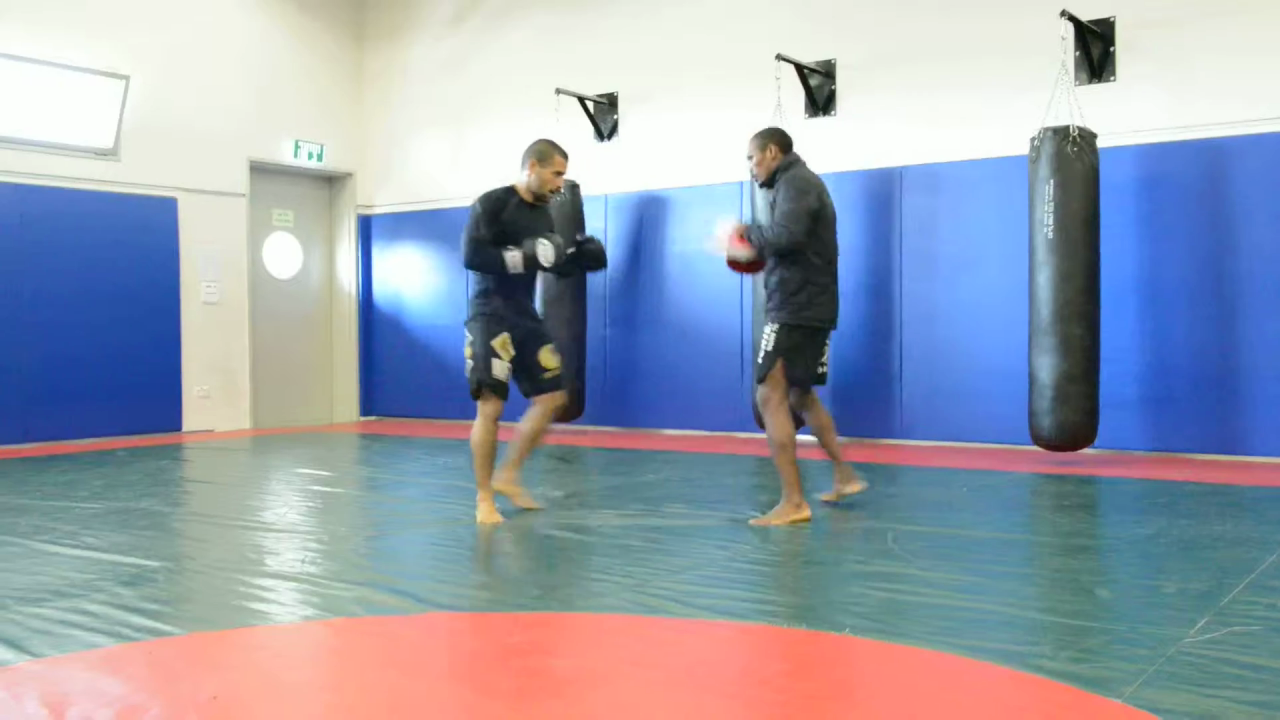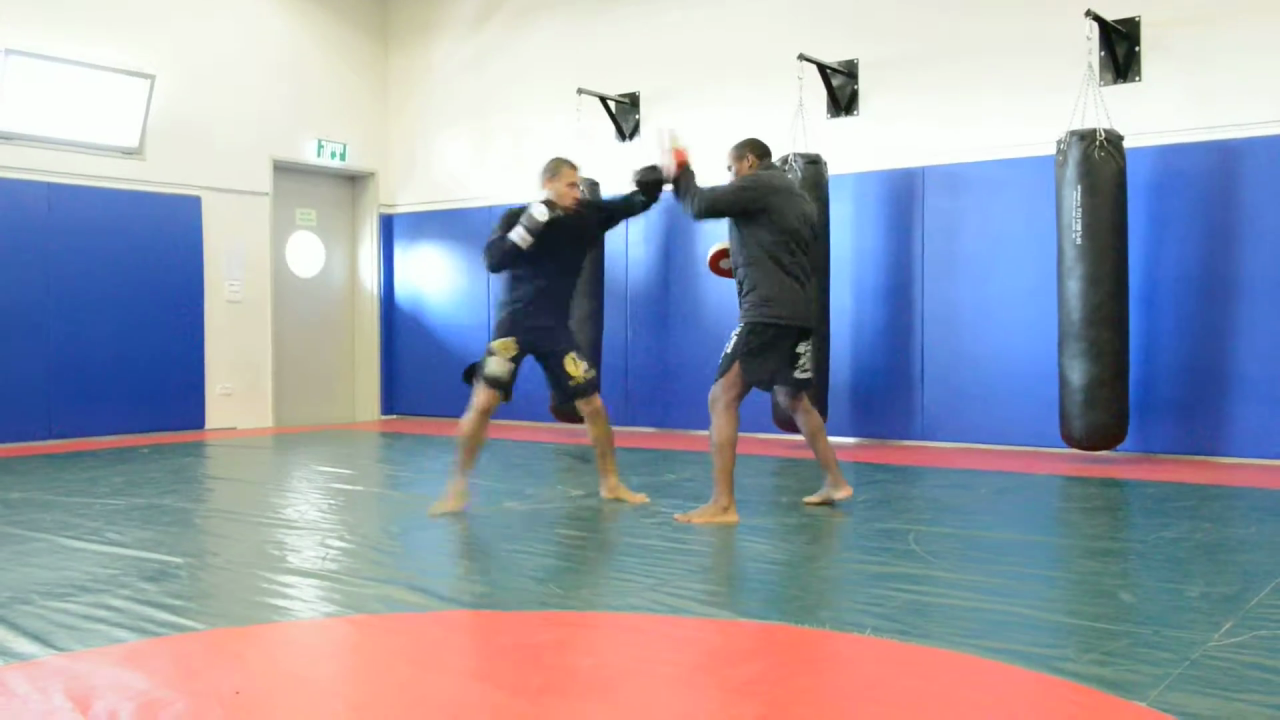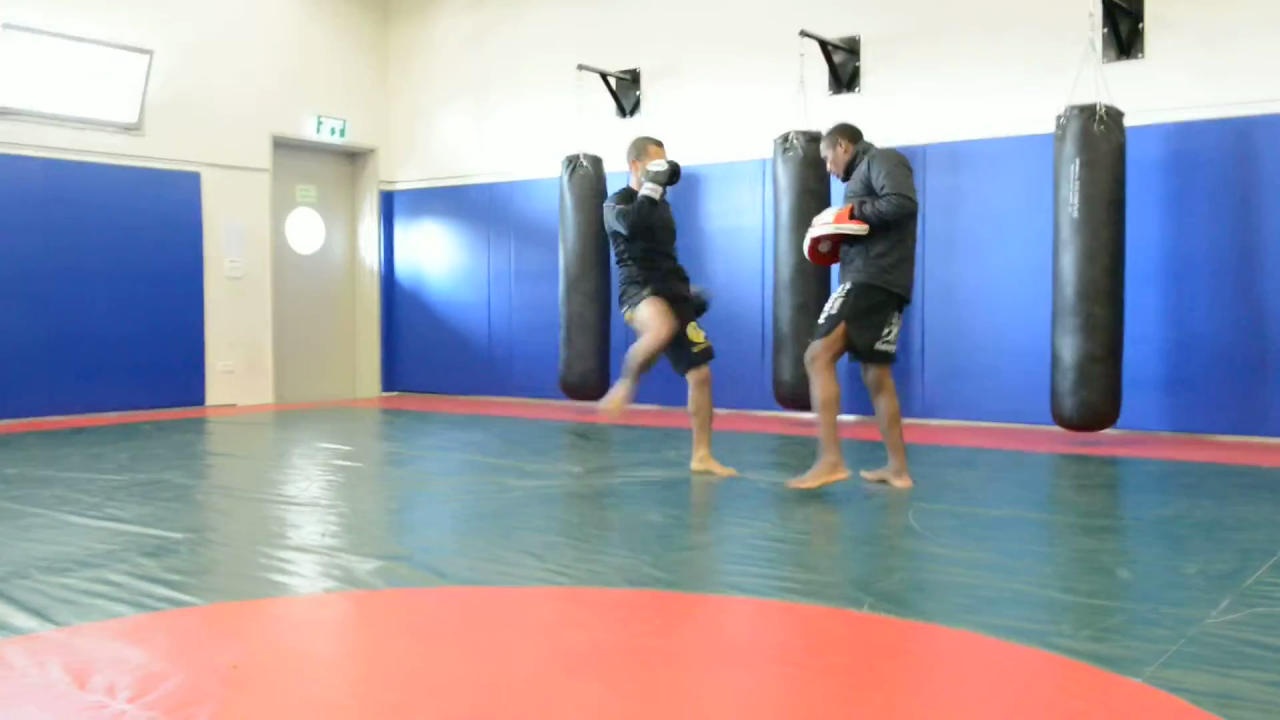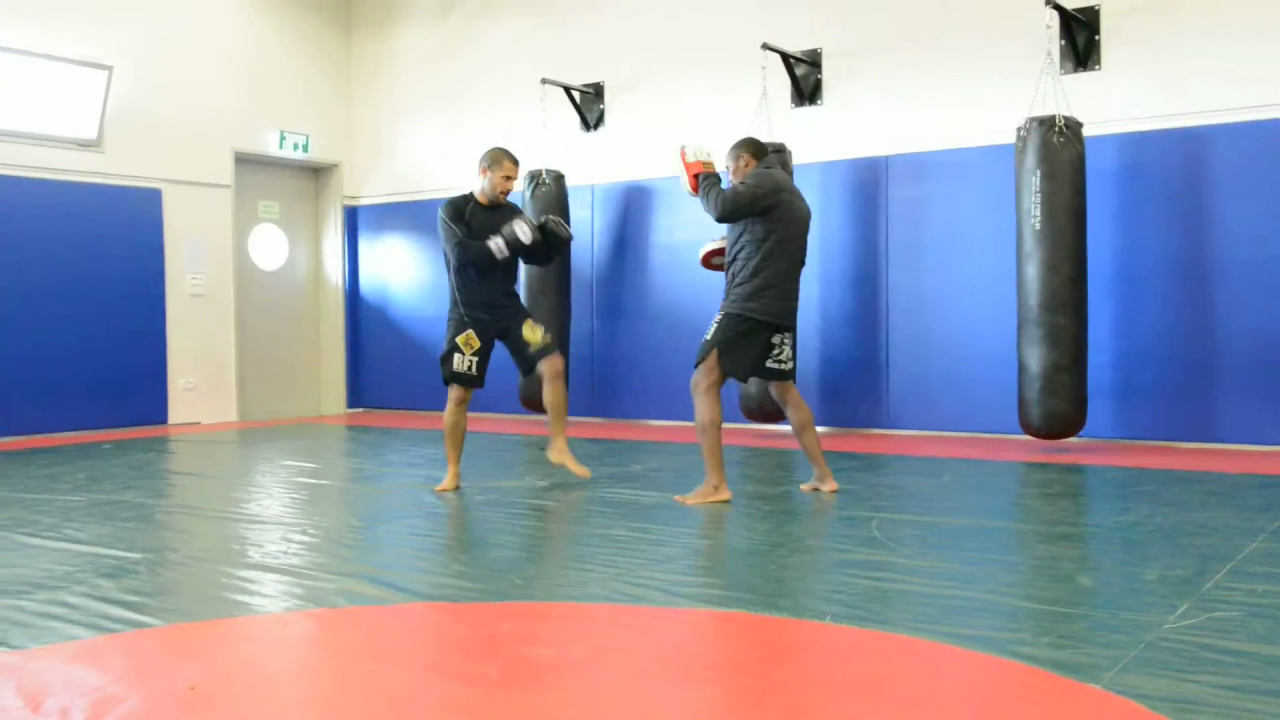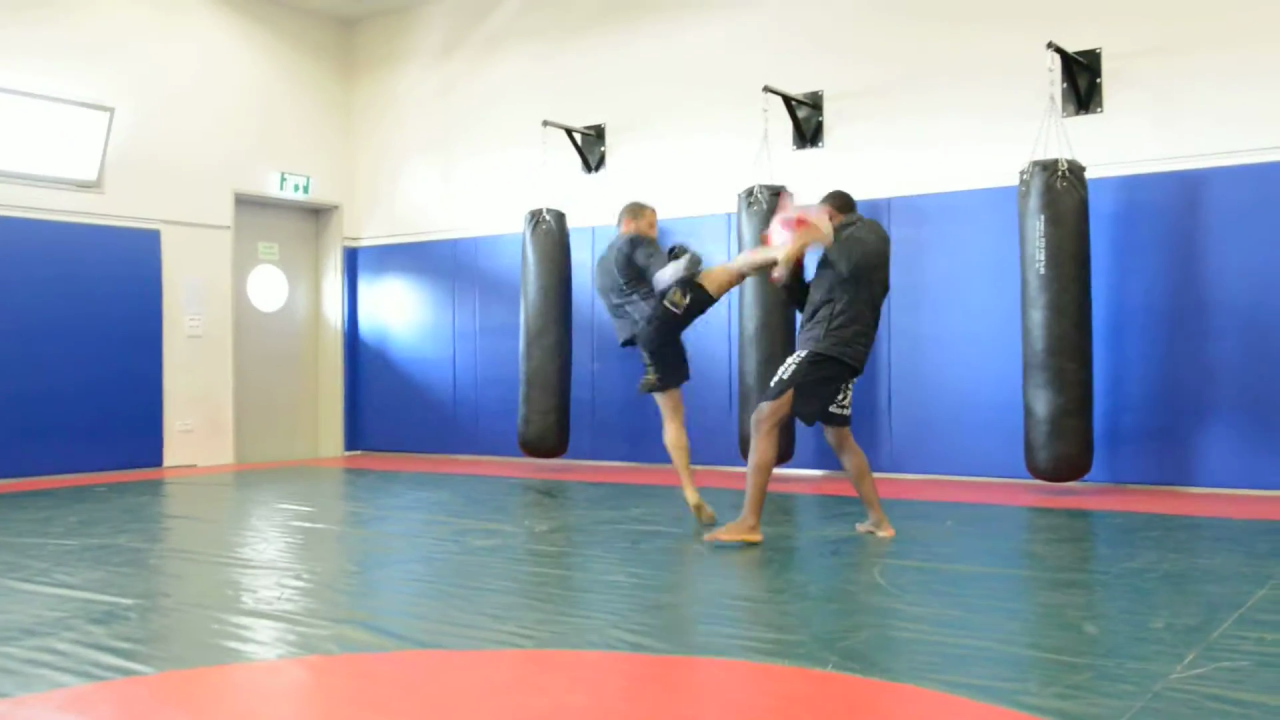
dt=1s
person 1, frame 1
left shoulder: (797, 184)
right shoulder: (800, 183)
left elbow: (789, 239)
left wrist: (748, 235)
right wrist: (759, 248)
left hip: (795, 310)
right hip: (813, 308)
left knee: (770, 397)
right knee: (802, 396)
left ankle: (793, 502)
right ankle: (844, 475)
person 1, frame 2
left shoulder: (757, 183)
right shoulder: (798, 196)
left elbow: (699, 205)
left wrist: (681, 173)
left hip: (766, 313)
right hip: (799, 314)
left knee: (722, 399)
right knee: (796, 399)
left ankle: (722, 504)
right ankle: (835, 482)
person 1, frame 3
left shoulder: (883, 159)
right shoulder: (865, 171)
left elbow: (903, 204)
left wrist: (855, 211)
right wrist: (843, 243)
left hip: (870, 280)
right hip: (886, 283)
left knee: (818, 357)
right knee: (877, 377)
left ankle: (831, 460)
right ankle: (897, 468)
person 1, frame 4
left shoulder: (765, 181)
right shoulder: (793, 195)
left elbow: (722, 208)
left wrist: (703, 178)
left hip: (748, 305)
right hip: (782, 307)
left knee: (704, 383)
right knee: (784, 389)
left ankle: (715, 484)
right ankle: (823, 475)
person 1, frame 5
left shoulder: (870, 232)
right shoulder: (843, 241)
left elbow: (856, 265)
right elbow: (812, 302)
left wrist: (819, 237)
right wrist: (789, 274)
left hip: (826, 347)
right hip: (848, 351)
left knee: (765, 420)
right knee: (839, 434)
left ankle: (749, 522)
right ankle: (878, 520)
person 2, frame 1
left shoulder: (543, 211)
right shoulder: (492, 203)
left elbow: (556, 264)
right elbow: (472, 256)
left wrist: (583, 254)
right wrist: (525, 257)
left hip: (526, 319)
right hip: (492, 318)
left knee: (552, 398)
right knee: (491, 409)
left ankle: (508, 477)
right ankle: (484, 498)
person 2, frame 2
left shoulder: (584, 214)
right shoulder: (514, 217)
left elbow: (631, 204)
right elbow: (493, 261)
left wrist: (652, 184)
right wrist: (527, 226)
left hip: (555, 330)
right hip: (513, 326)
left knee: (594, 407)
right knee: (484, 402)
left ankle: (611, 483)
right ankle: (459, 484)
person 2, frame 3
left shoulder: (662, 203)
right shoulder: (618, 202)
right elbow: (632, 226)
left wrist: (688, 289)
right wrist: (653, 184)
left hip: (674, 292)
right hip: (641, 290)
left knee: (701, 376)
right knee: (662, 329)
left ankle: (702, 456)
right ankle: (624, 386)
person 2, frame 4
left shoulder: (512, 213)
right shoulder: (453, 210)
left elbow: (536, 257)
right elbow: (462, 256)
left wrist: (553, 239)
right wrist: (506, 241)
left hip: (509, 309)
right hip: (469, 316)
left knee: (553, 368)
right knee: (458, 395)
left ankle: (559, 449)
right ankle: (452, 473)
person 2, frame 5
left shoulder: (604, 263)
right shoulder: (634, 242)
right elbow: (656, 267)
right wrist: (678, 269)
left hip: (646, 332)
right hip: (658, 310)
left knee: (672, 416)
right knee: (726, 272)
left ankle: (692, 495)
right ankle: (777, 254)
